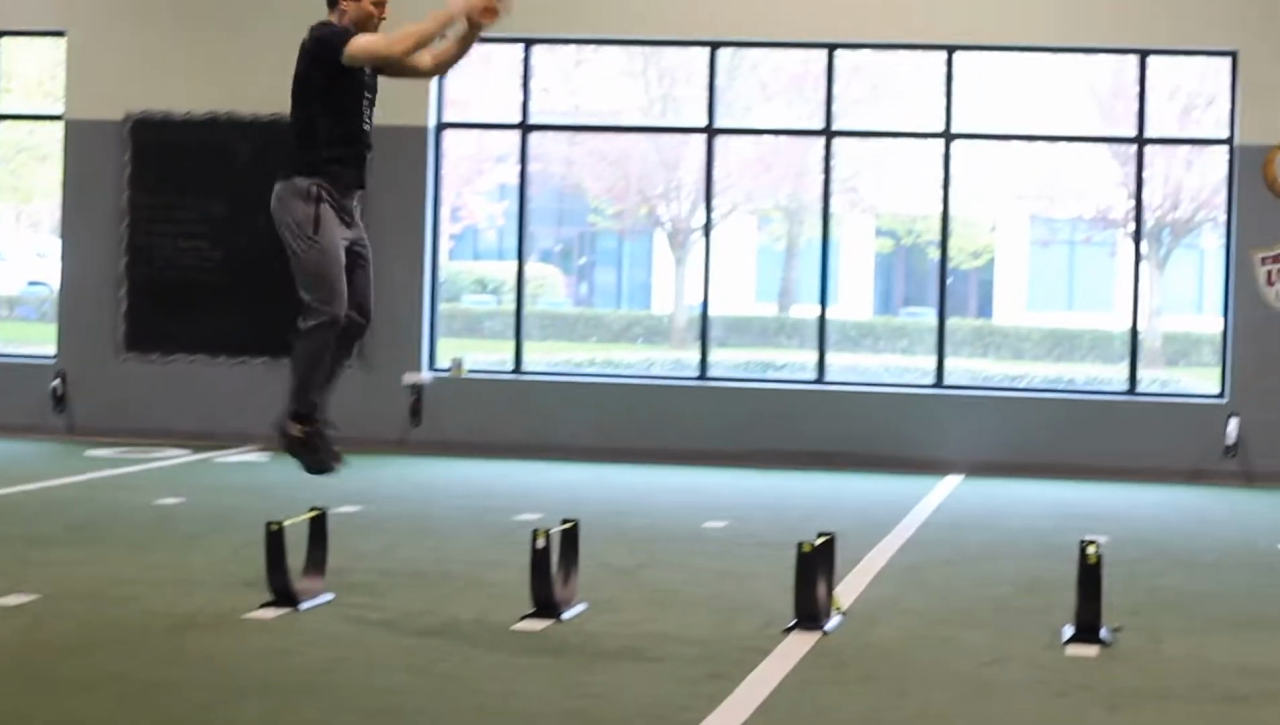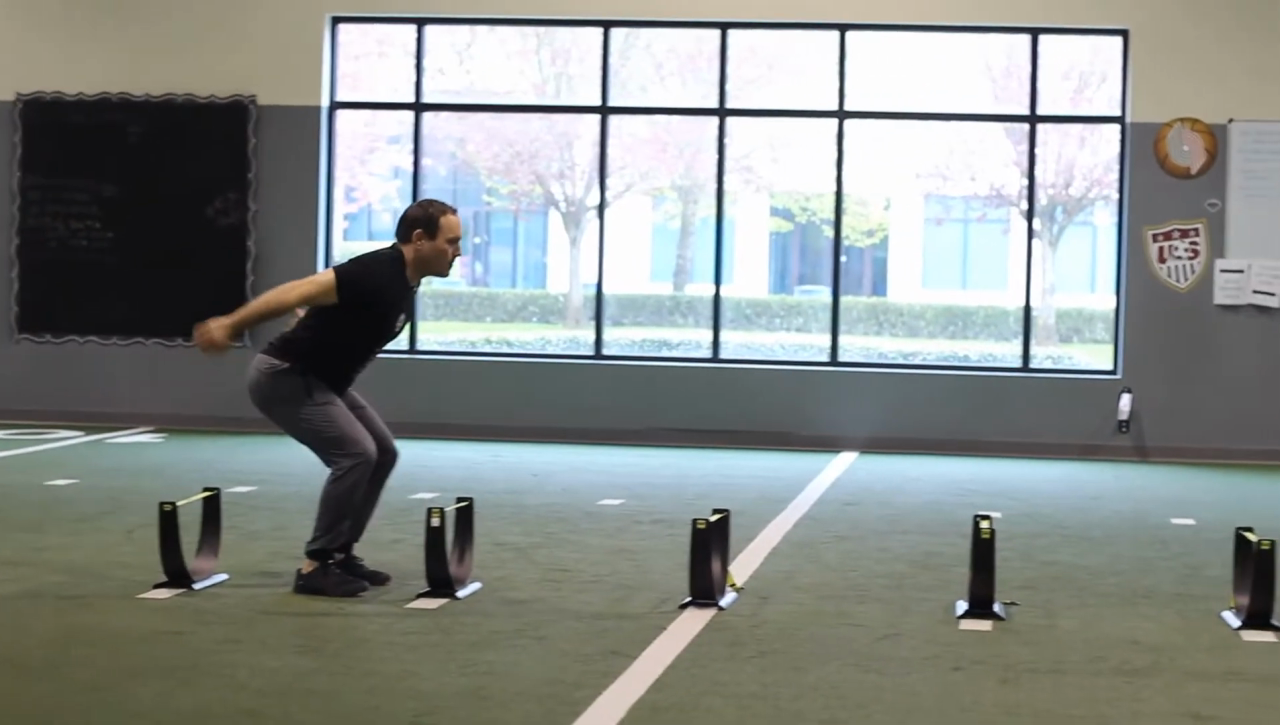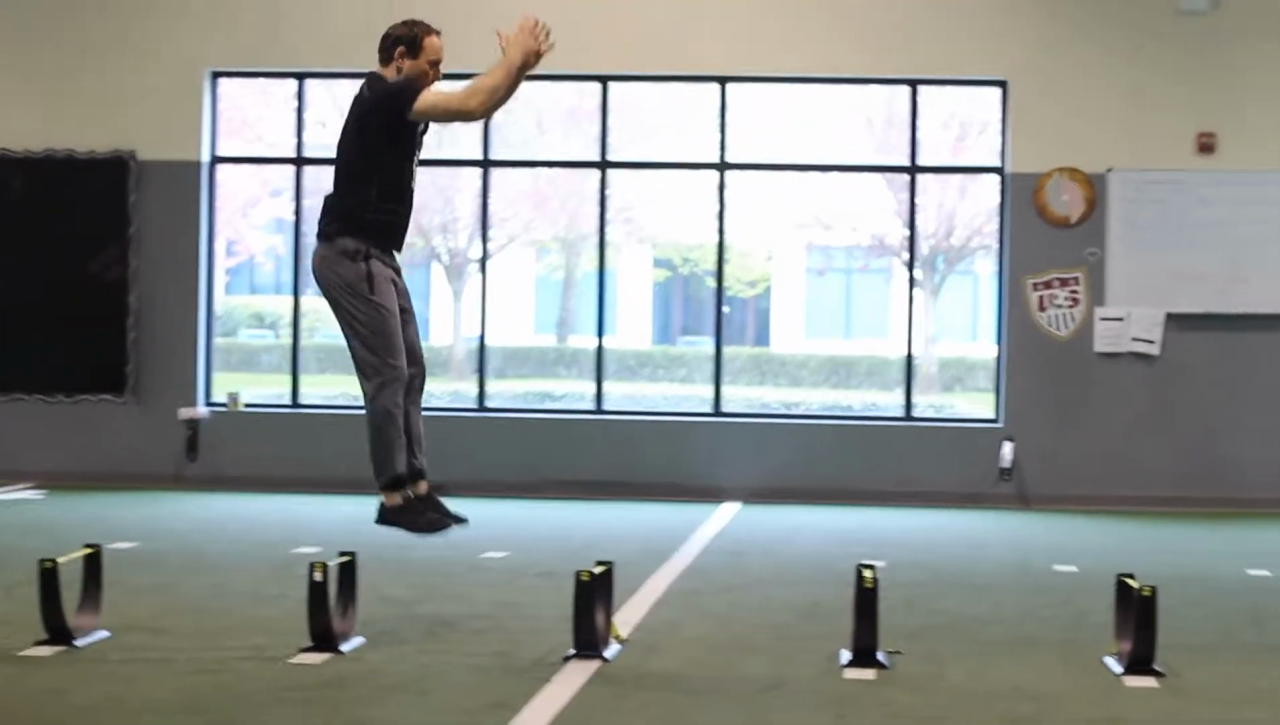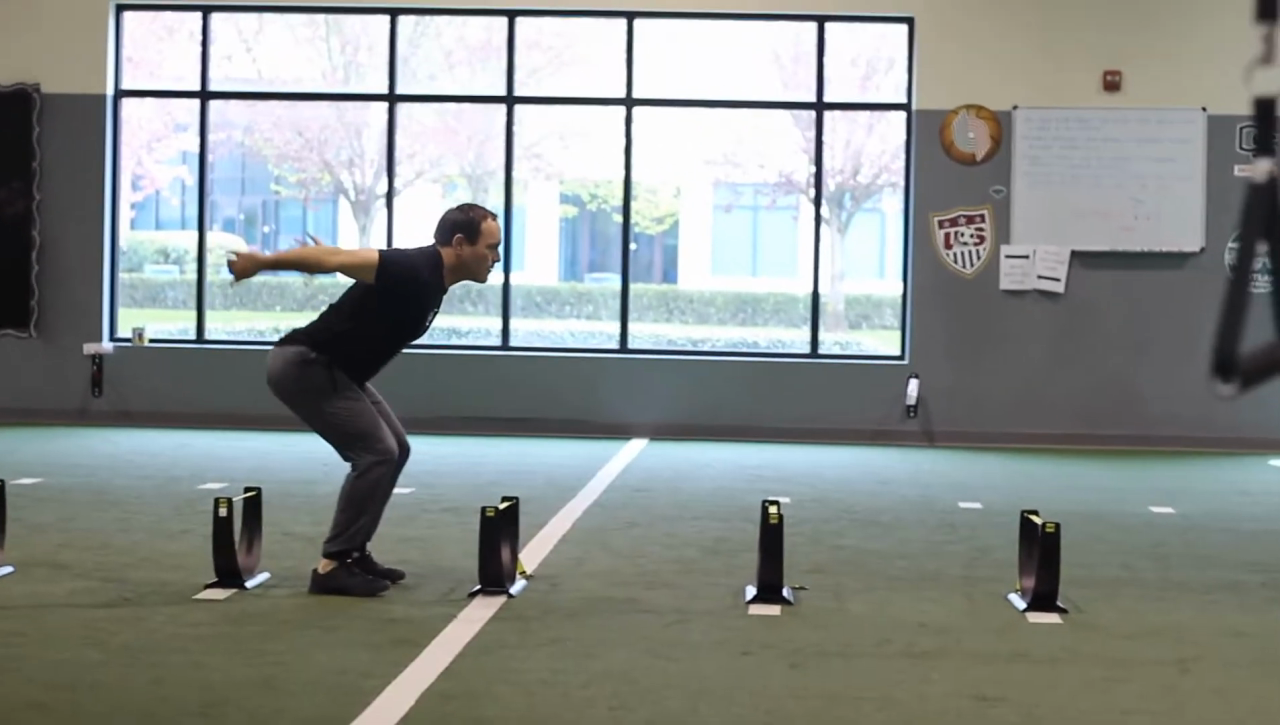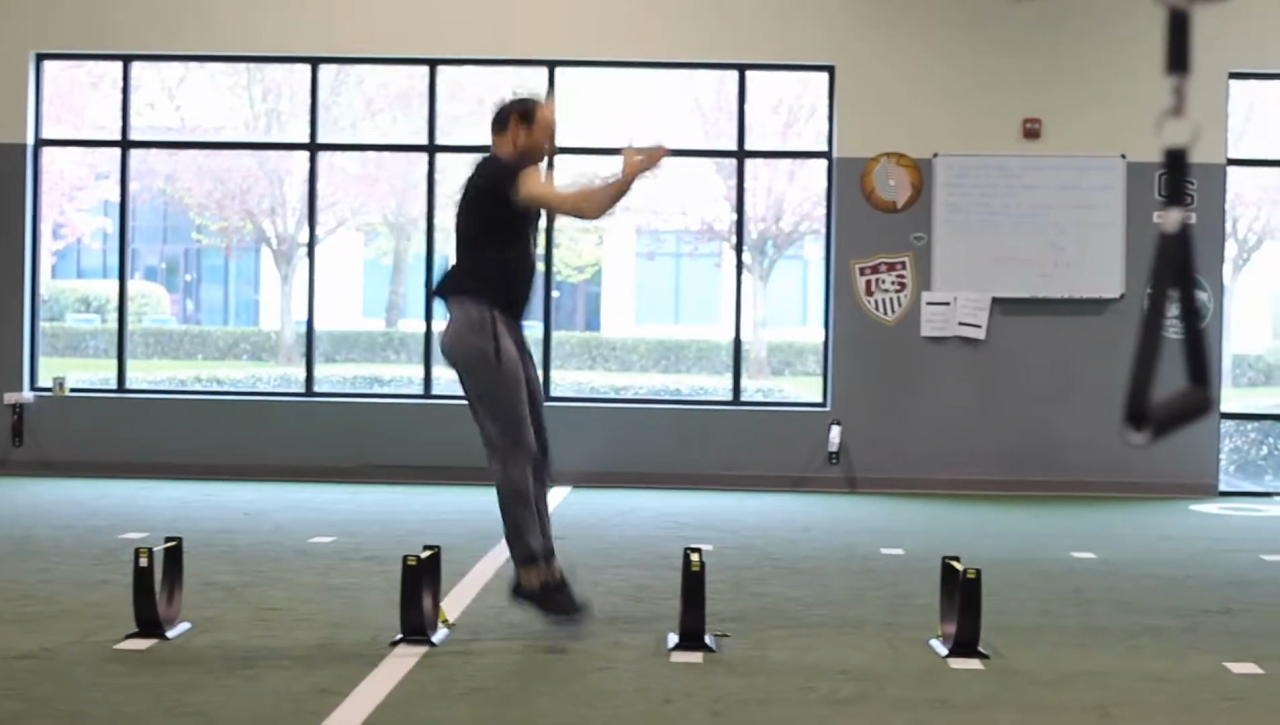
dt=1s
person 1, frame 1
left shoulder: (357, 50)
right shoulder: (324, 40)
left elbow: (430, 65)
right elbow: (394, 49)
left hip: (345, 203)
right hip: (308, 198)
left knee: (354, 320)
right knee: (326, 315)
left ankle: (306, 415)
right ankle: (299, 424)
person 1, frame 2
left shoulder: (405, 282)
right shoulder: (377, 274)
right elbow: (296, 293)
right wrist: (230, 326)
left hip: (319, 378)
right hip: (284, 376)
left knee: (381, 452)
right knee: (356, 454)
left ankle: (339, 553)
right ankle: (316, 564)
person 1, frame 3
left shoulder: (396, 102)
right shoulder: (382, 96)
left elbow: (480, 107)
right elbow: (469, 106)
left wrist: (520, 61)
right wrist: (515, 57)
left hip: (375, 258)
right hip: (350, 257)
left knee: (407, 377)
right knee: (387, 376)
left ankle: (415, 488)
right ankle: (399, 495)
person 1, frame 4
left shoulder: (431, 275)
right shoulder: (414, 272)
left elbow: (345, 258)
right elbow: (338, 259)
left wrist: (320, 254)
right wrist: (263, 263)
left hip: (332, 368)
right hip: (304, 365)
left knee: (393, 450)
right knee: (377, 453)
left ankle: (351, 553)
right ankle: (333, 564)
person 1, frame 5
left shoulder: (509, 180)
right shoulder: (497, 174)
left elbow: (581, 204)
right elbow: (579, 203)
left wrist: (626, 177)
right wrist: (625, 177)
left hip: (497, 328)
right hip: (478, 329)
left knee: (531, 450)
right knee: (513, 452)
left ankle: (537, 570)
right ankle: (534, 574)
